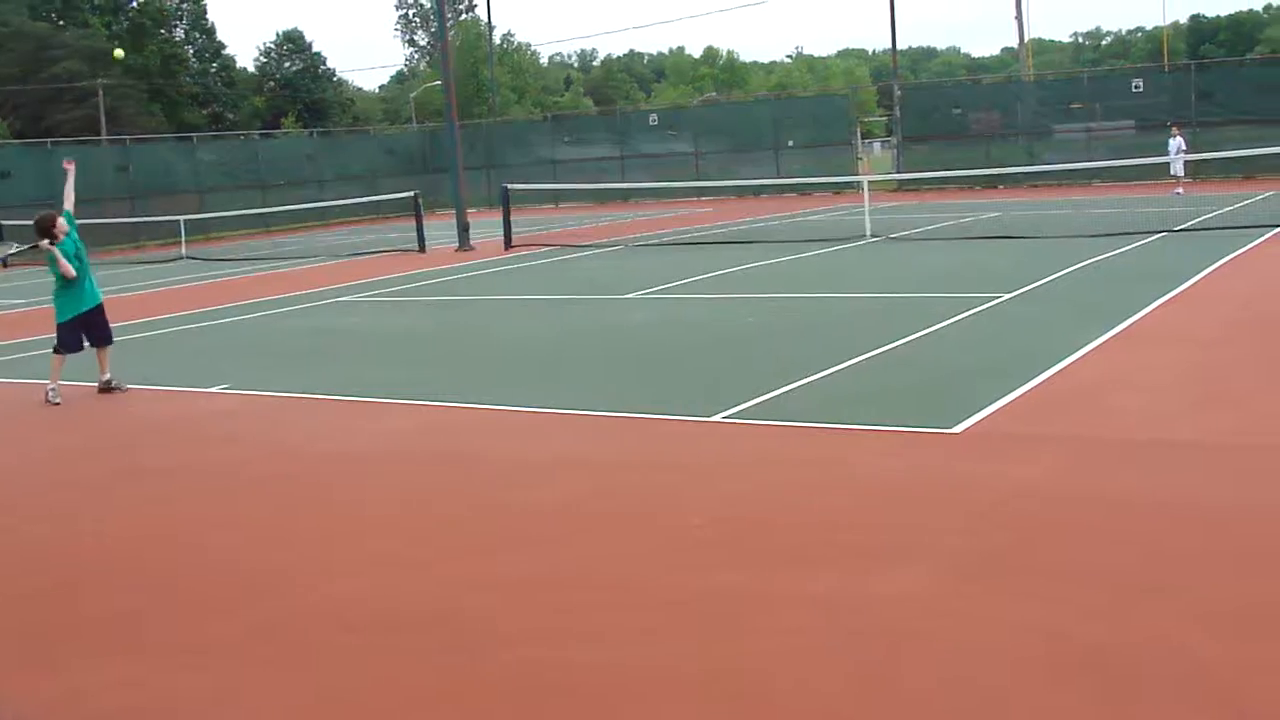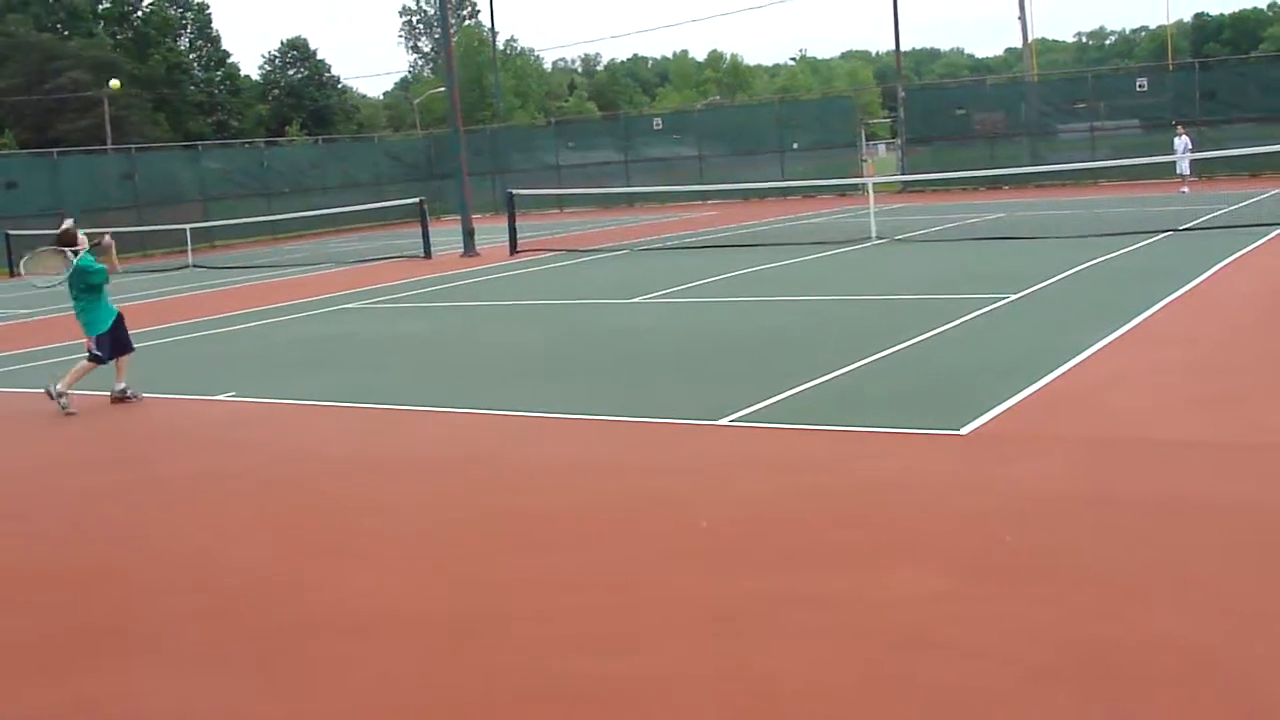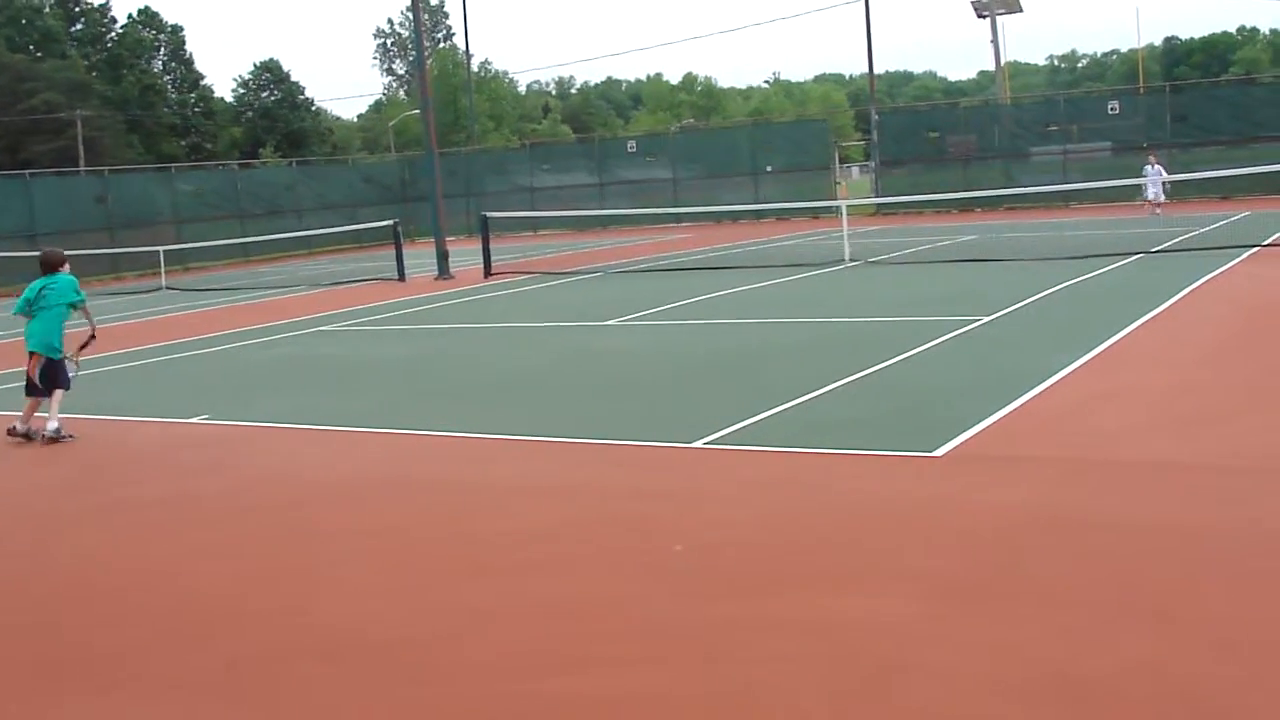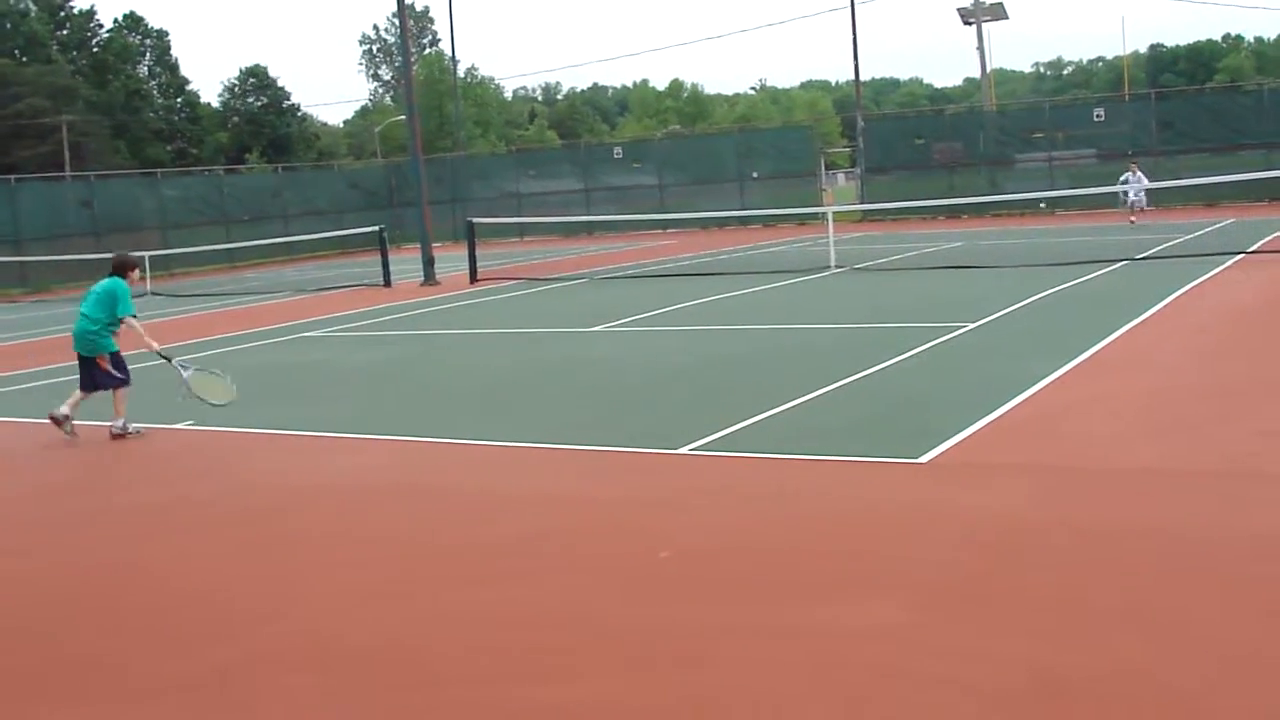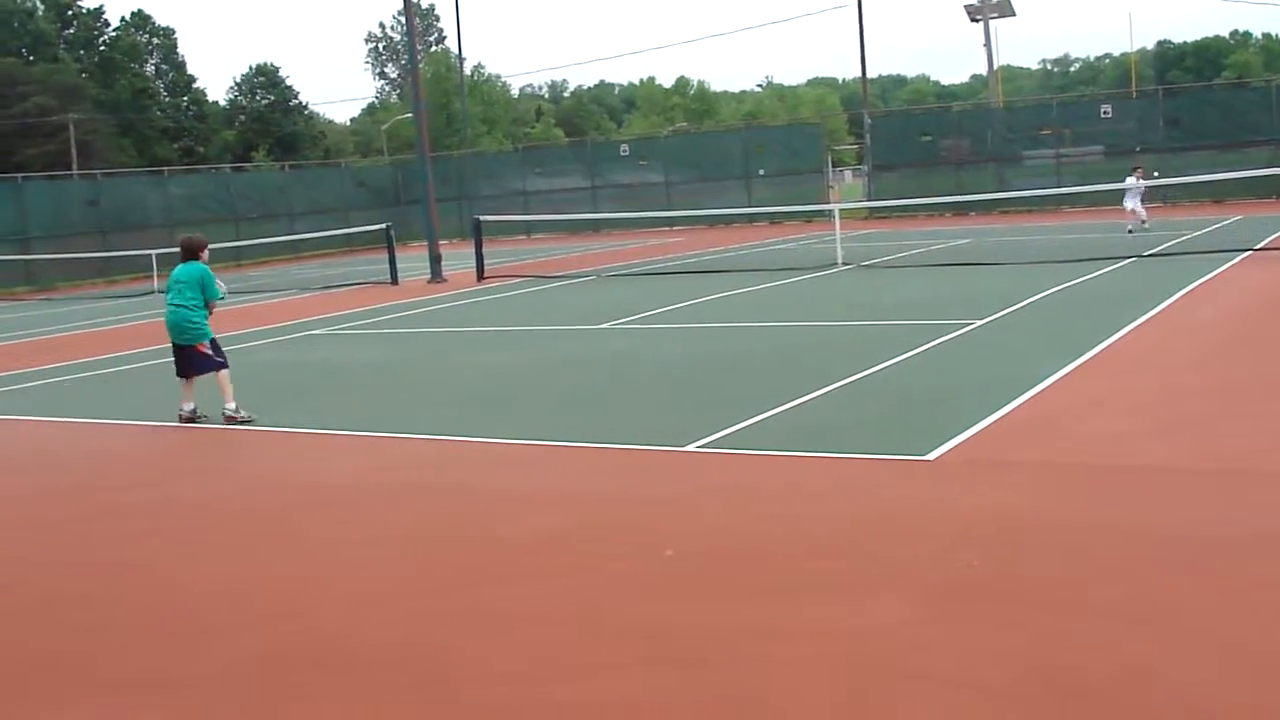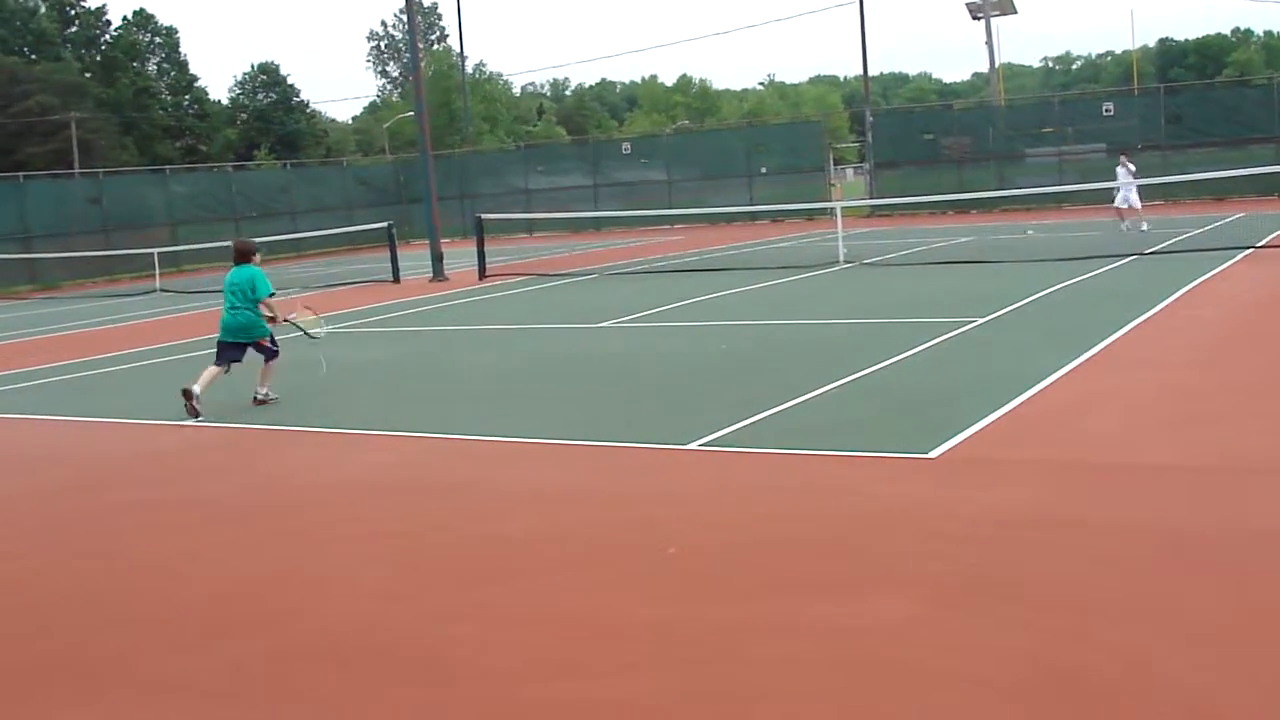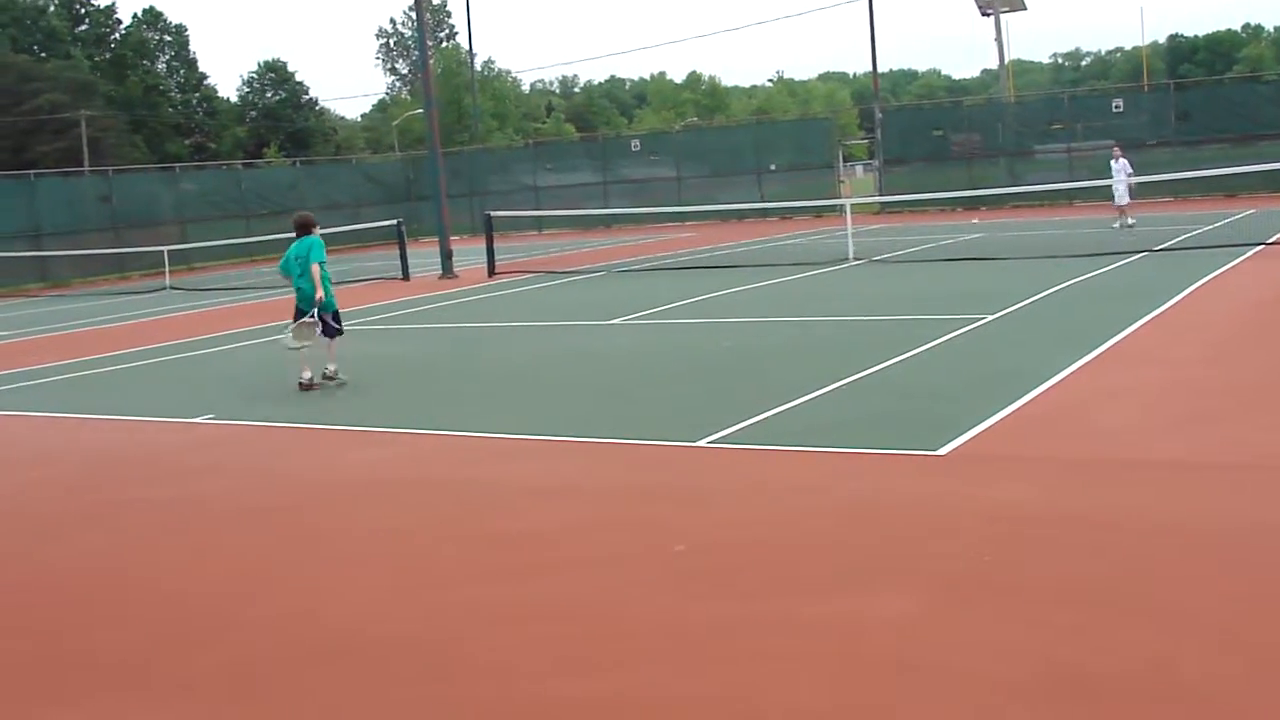
dt=0.7s
person 1, frame 1
left shoulder: (70, 231)
right shoulder: (54, 252)
left elbow: (68, 200)
right elbow: (71, 274)
left wrist: (70, 173)
right wrist: (54, 251)
left hip: (90, 298)
right hip: (69, 305)
left knee: (103, 340)
right knee: (63, 347)
left ankle: (105, 380)
right ankle: (52, 388)
person 1, frame 2
right shoulder: (83, 265)
left elbow: (64, 233)
right elbow: (113, 270)
left wrist: (66, 224)
right wrist: (110, 249)
left hip: (105, 311)
right hip: (94, 316)
left knee: (123, 348)
right knee: (96, 357)
left ankle: (120, 390)
right ankle: (59, 390)
person 1, frame 3
left shoulder: (36, 285)
right shoulder: (70, 281)
left elbow: (21, 310)
right elbow: (83, 306)
right wrist: (92, 324)
left hip: (37, 338)
right hip: (46, 341)
left knee: (60, 383)
right knee: (40, 388)
left ankle: (52, 427)
right ankle: (20, 427)
person 1, frame 4
left shoulder: (104, 284)
right shoulder: (121, 288)
left elbow: (93, 311)
right elbow: (127, 318)
right wrist: (147, 339)
left hip: (82, 334)
right hip: (97, 337)
left knee: (91, 383)
right knee: (121, 379)
left ankle: (63, 412)
right ankle: (119, 426)
person 1, frame 5
left shoulder: (176, 271)
right shoulder: (203, 270)
left elbow: (171, 299)
right elbow: (212, 303)
right wrist: (207, 311)
left hip: (174, 321)
right hip: (192, 323)
left knee: (187, 369)
right knee: (220, 365)
left ankle: (187, 410)
right ankle: (230, 410)
person 1, frame 6
left shoulder: (231, 274)
right shoulder: (256, 273)
right elbow: (265, 299)
left wrist: (265, 314)
right wrist: (275, 313)
left hip: (229, 323)
right hip: (251, 323)
left knee: (220, 364)
right knee: (271, 352)
left ankle: (195, 390)
right ankle: (262, 393)
person 1, frame 7
left shoulder: (294, 247)
right shoulder: (315, 241)
left elbow: (284, 270)
right elbow: (314, 265)
right wrist: (319, 288)
left hip: (302, 296)
right hip: (319, 295)
right knee: (332, 331)
left ankle: (306, 377)
right ankle: (330, 369)
